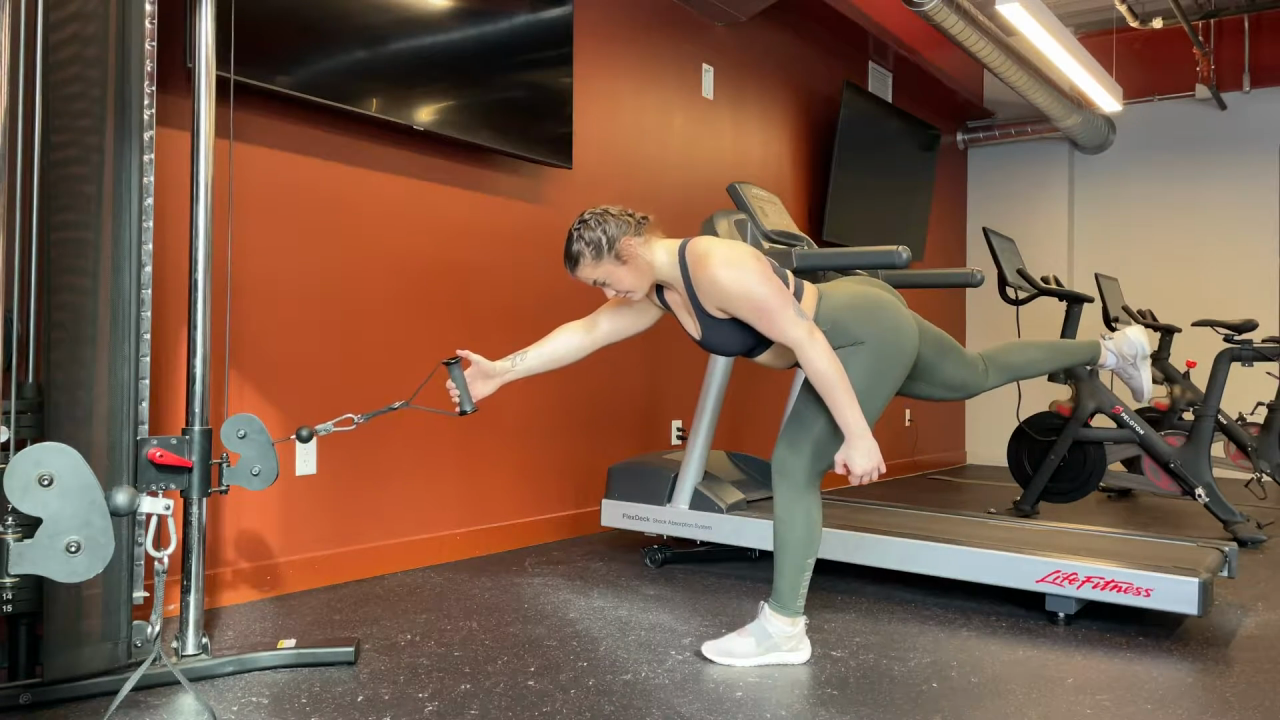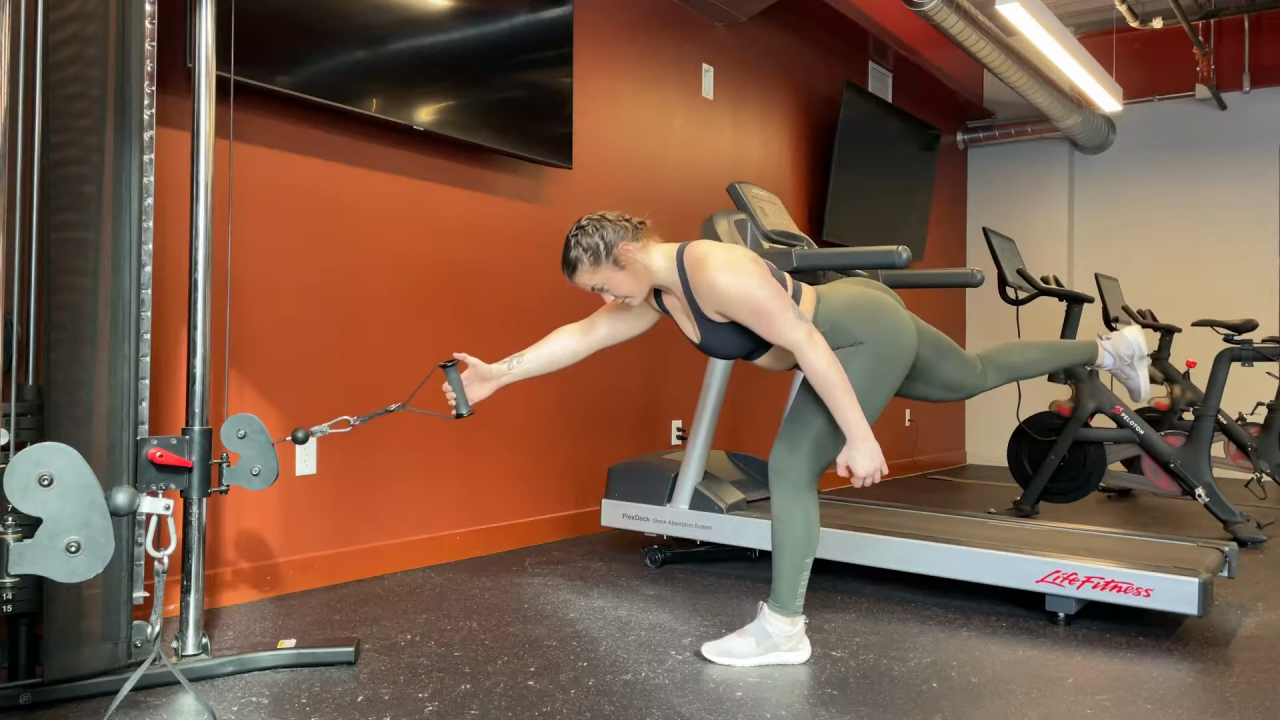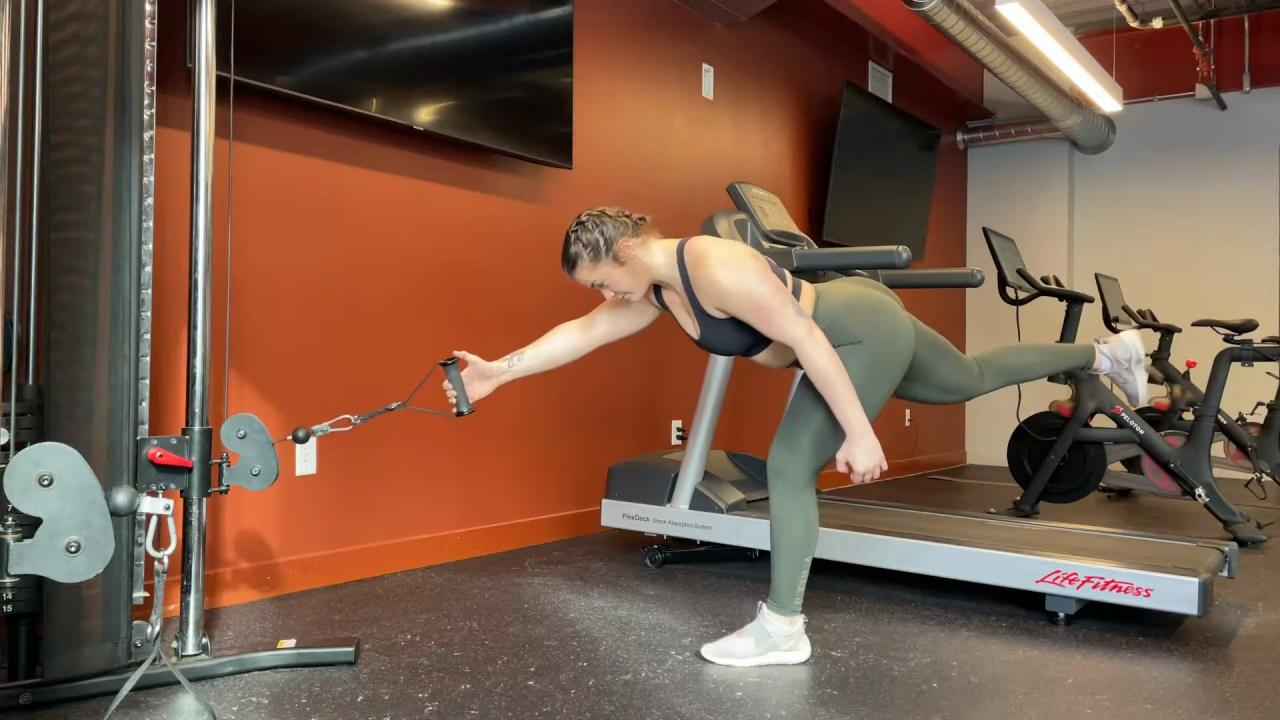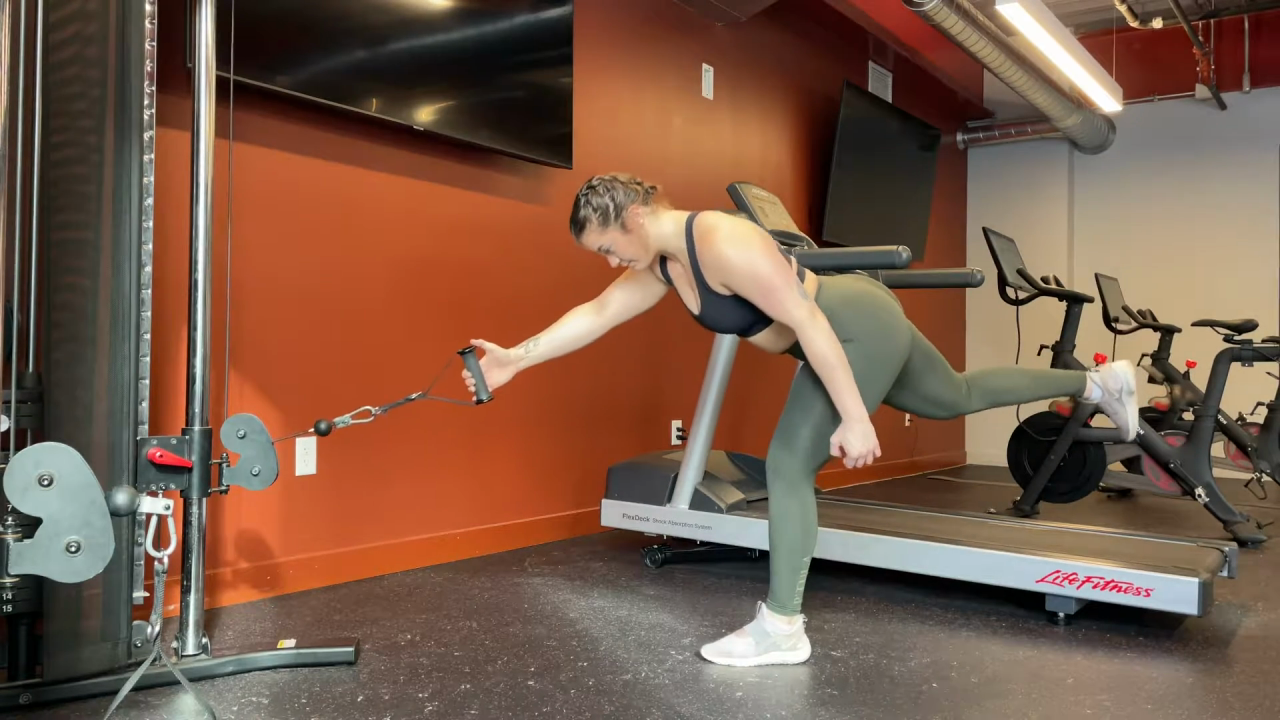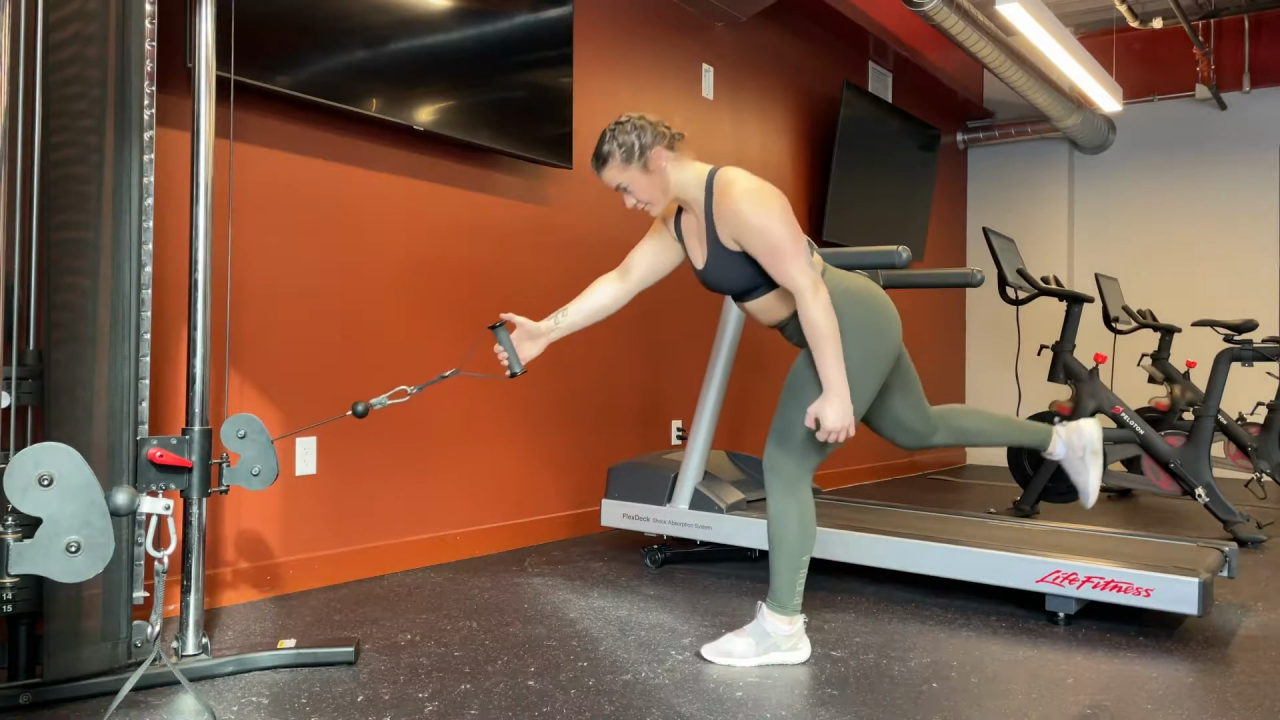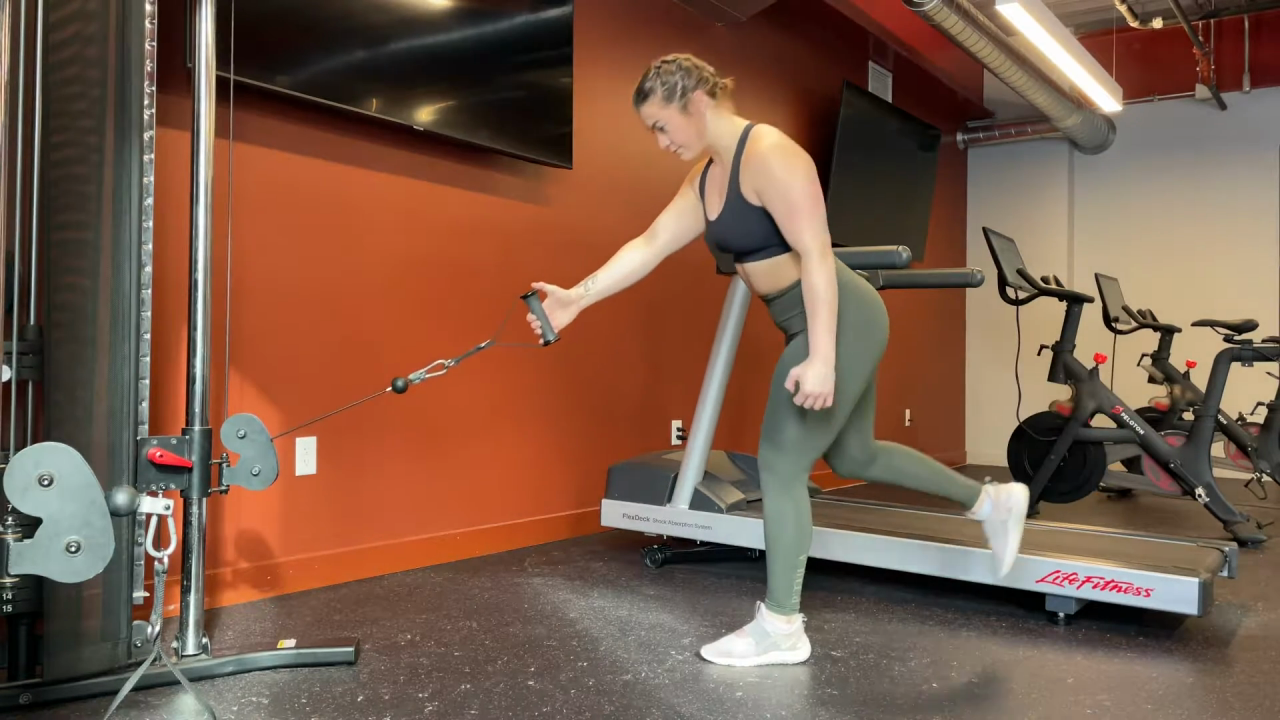
dt=0.2s
person 1, frame 1
left shoulder: (715, 269)
right shoulder: (659, 288)
left elbow: (806, 341)
right elbow: (585, 333)
left wrist: (856, 435)
right wrist: (502, 370)
left hip: (870, 334)
right hip: (868, 322)
left knee: (794, 468)
right knee: (977, 375)
left ankle: (783, 628)
right ankle: (1111, 349)
person 1, frame 2
left shoulder: (714, 273)
right shoulder: (656, 293)
left elbow: (806, 344)
right elbow: (580, 336)
left wrist: (859, 436)
right wrist: (497, 373)
left hip: (870, 334)
right hip: (867, 322)
left knee: (791, 468)
right knee: (976, 375)
left ankle: (782, 628)
right ankle: (1109, 349)
person 1, frame 3
left shoulder: (714, 267)
right shoulder: (656, 287)
left elbow: (806, 339)
right elbow: (582, 332)
left wrist: (857, 432)
right wrist: (498, 371)
left hip: (866, 334)
right hip: (862, 321)
left knee: (790, 468)
right knee: (970, 377)
left ankle: (782, 629)
right ankle: (1106, 354)
person 1, frame 4
left shoulder: (721, 242)
right shoulder: (660, 262)
left elbow: (806, 321)
right elbow: (596, 313)
left wrist: (853, 418)
right wrist: (517, 358)
left hip: (861, 330)
right hip: (859, 322)
left knee: (788, 466)
right knee: (957, 391)
left ankle: (781, 628)
right ankle: (1095, 383)
person 1, frame 5
left shoulder: (740, 197)
right shoulder: (678, 218)
left elbow: (809, 290)
right elbow: (622, 281)
left wrist: (836, 393)
right wrist: (549, 330)
left hip: (851, 326)
right hip: (851, 323)
left knee: (785, 466)
right knee: (921, 425)
left ankle: (782, 630)
right ankle: (1061, 440)
person 1, frame 6
left shoulder: (770, 155)
right shoulder: (707, 175)
left elbow: (817, 257)
right elbow: (650, 245)
left wrist: (821, 359)
right wrist: (579, 297)
left hip: (837, 322)
right hip: (807, 324)
left knee: (780, 467)
right knee: (852, 454)
left ankle: (781, 628)
right ankle: (990, 499)
